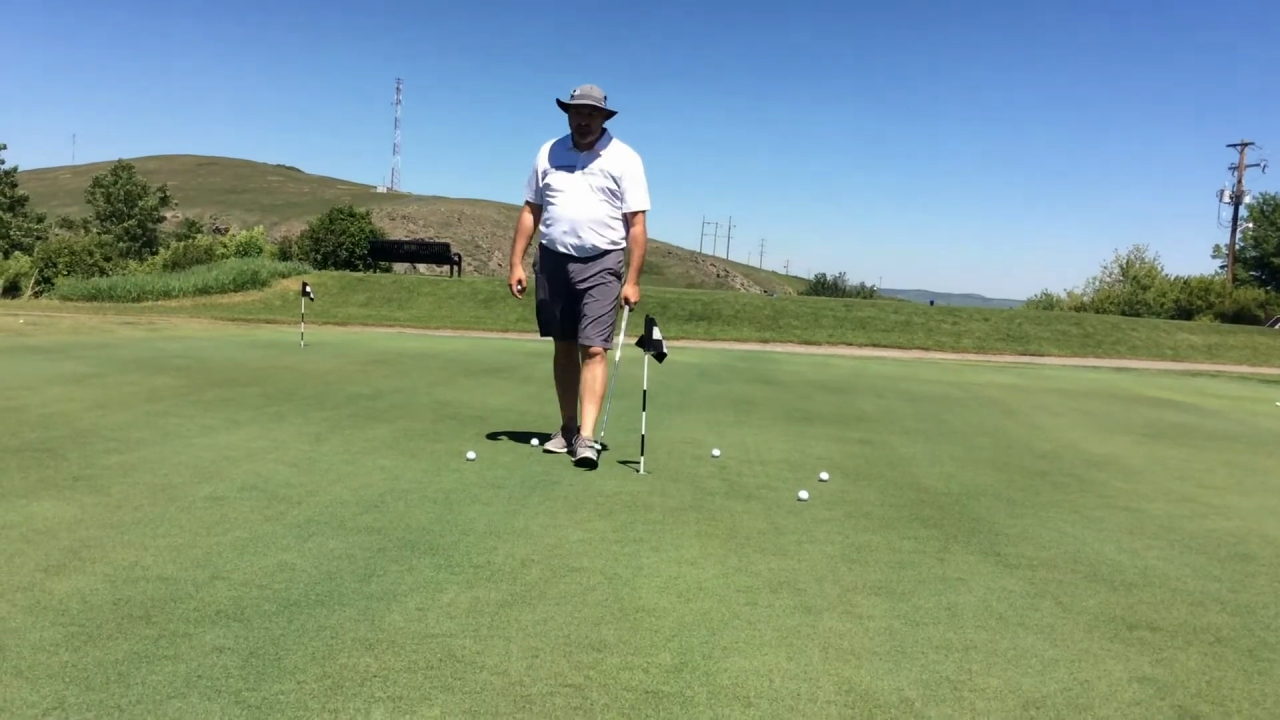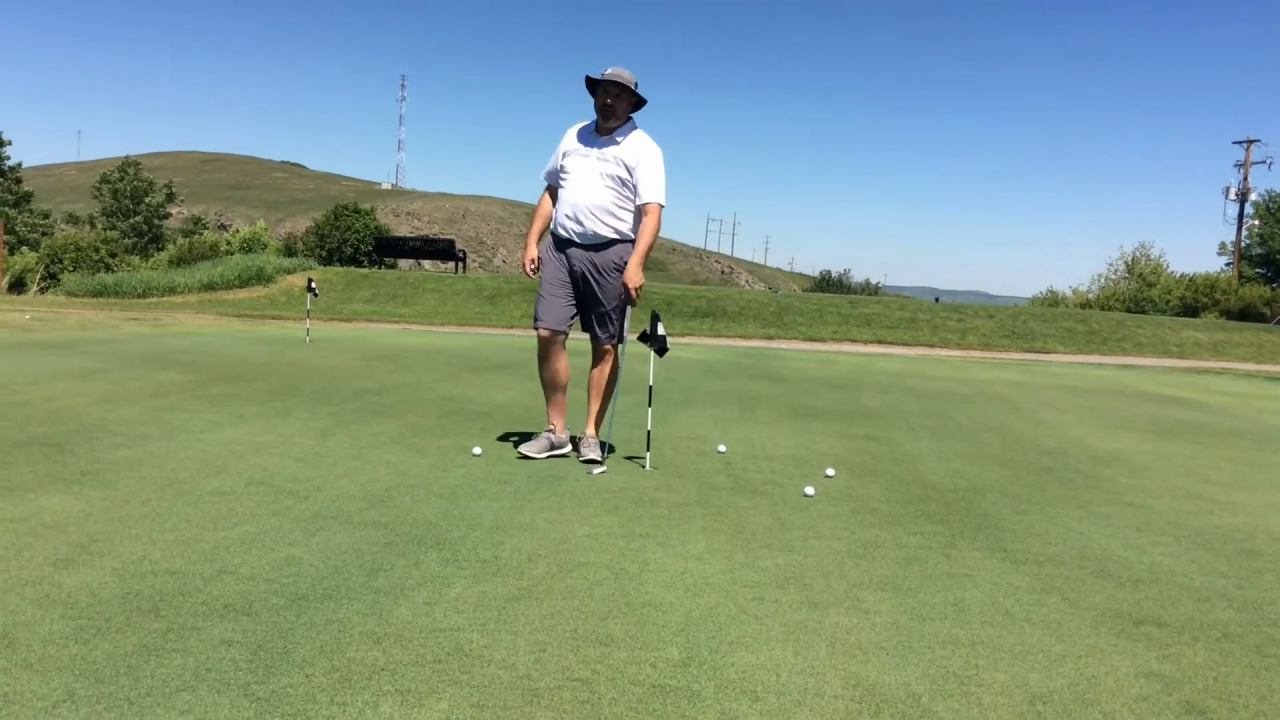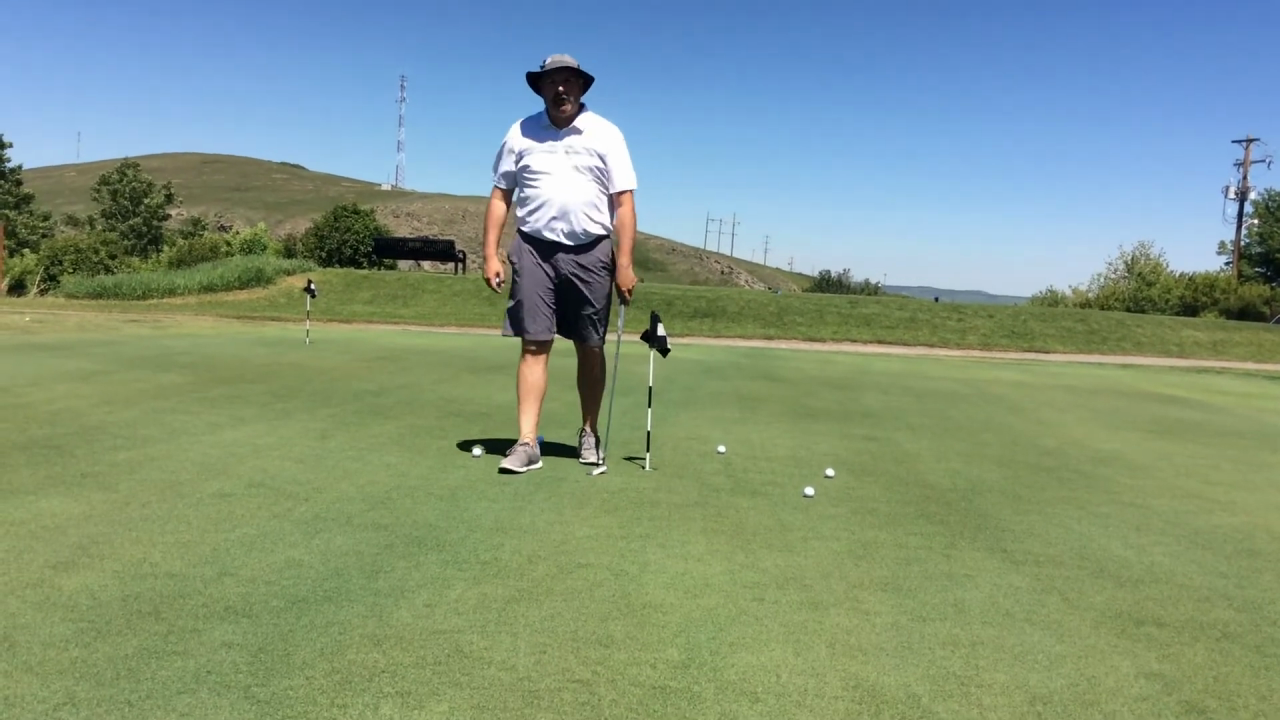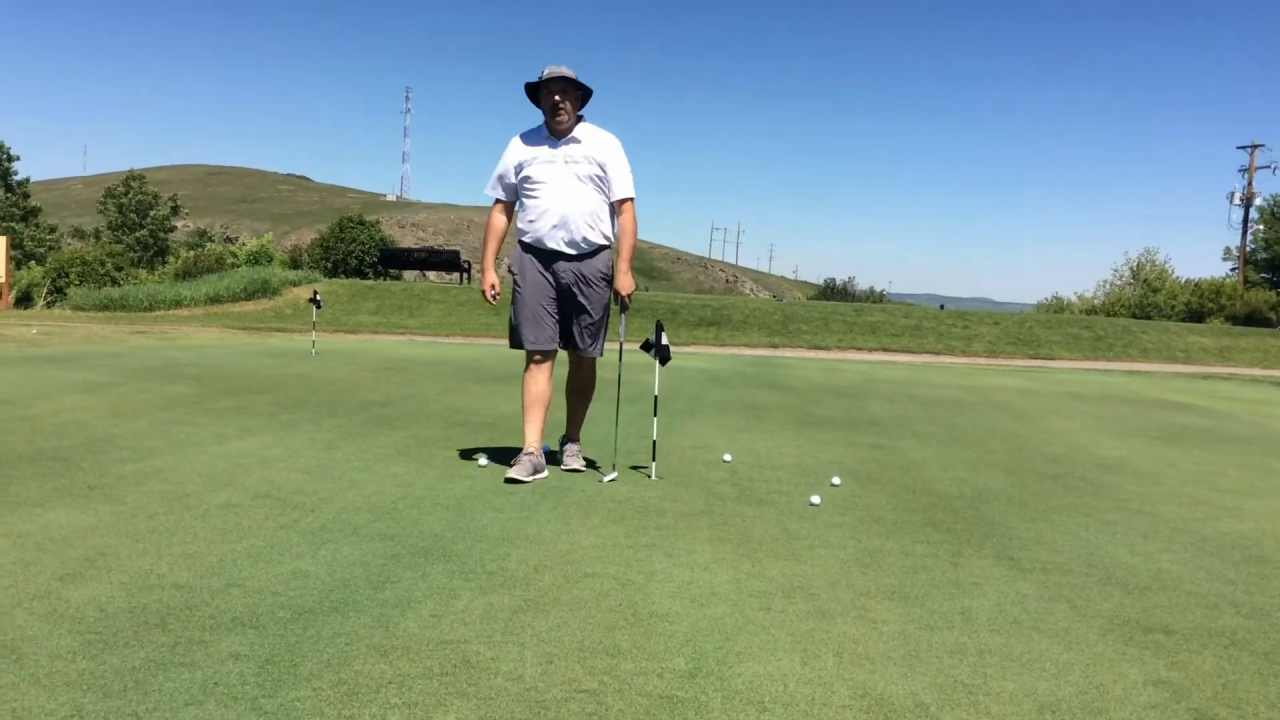
dt=0.7s
person 1, frame 1
left shoulder: (624, 159)
right shoulder: (549, 153)
left elbow: (636, 223)
right elbow: (531, 210)
left wrist: (632, 280)
right wrist: (516, 262)
left hip: (602, 265)
right hip: (554, 260)
left knee: (594, 350)
right knee: (564, 347)
left ankle: (586, 438)
right ankle: (568, 427)
person 1, frame 2
left shoulder: (643, 149)
right shoulder: (573, 136)
left elbow: (651, 212)
right elbow: (551, 193)
left wrist: (635, 265)
right wrist: (532, 242)
left hip: (610, 254)
right hip: (560, 248)
left knee: (604, 346)
right knee: (548, 334)
left ankle: (591, 434)
right ankle: (555, 431)
person 1, frame 3
left shoulder: (606, 134)
right shoulder: (520, 133)
left elbow: (624, 202)
right elbow: (500, 195)
left wrist: (625, 263)
right wrist: (491, 254)
left hip: (590, 253)
right hip: (534, 250)
left knee: (590, 347)
right knee: (534, 345)
left ankle: (589, 432)
right ankle: (527, 442)
person 1, frame 4
left shoulder: (605, 145)
right shoulder: (521, 146)
left elbow: (625, 210)
right elbow: (501, 209)
left wrist: (624, 270)
right wrist: (488, 266)
left hip: (591, 263)
right hip: (535, 260)
left knee: (584, 358)
right knee: (538, 356)
left ankle: (571, 440)
right ankle: (532, 451)
